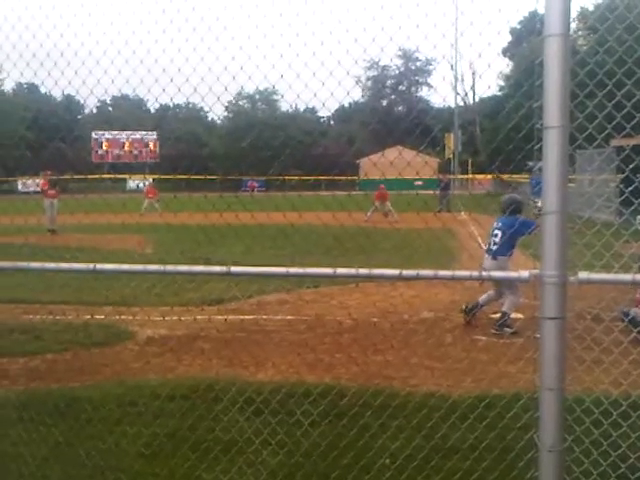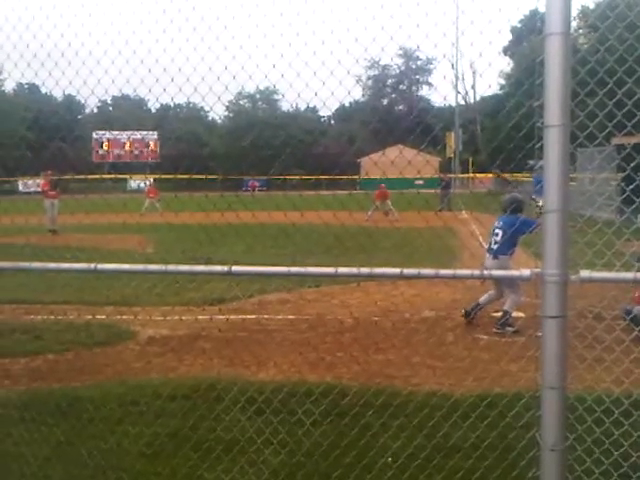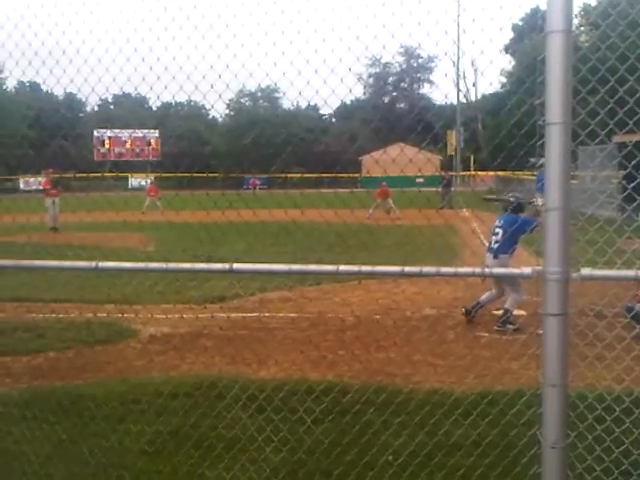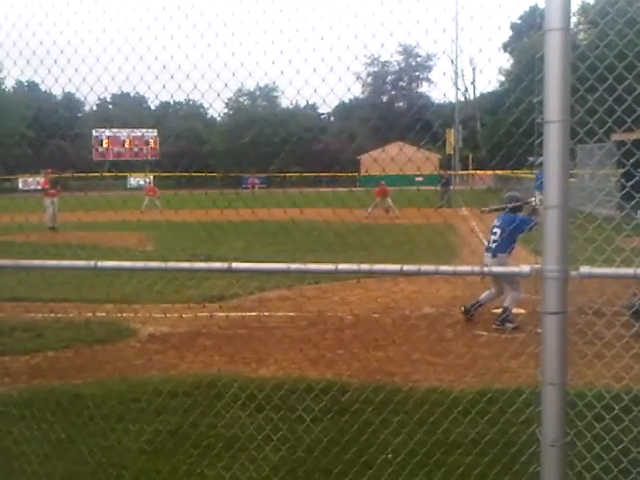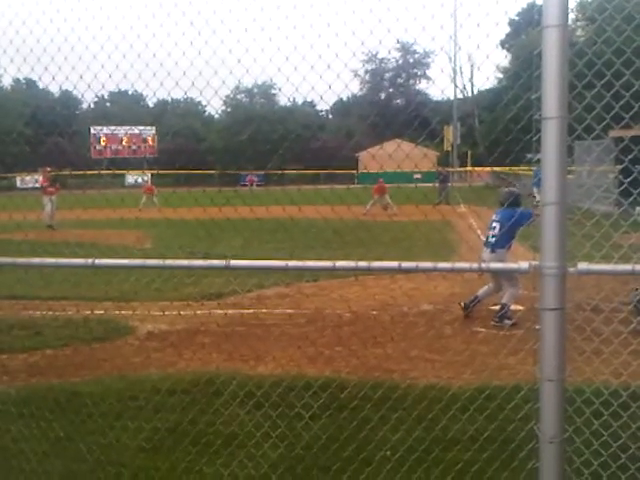
dt=0.2s
person 1, frame 1
left shoulder: (500, 220)
right shoulder: (516, 222)
left elbow: (523, 225)
right elbow: (538, 224)
left hip: (488, 260)
right hip: (499, 262)
left knee: (498, 291)
right knee: (513, 293)
left ankle: (470, 310)
right ankle: (500, 325)
person 1, frame 2
left shoulder: (501, 219)
right shoulder: (517, 221)
left elbow: (526, 224)
right elbow: (539, 223)
left hip: (490, 259)
right hip: (500, 261)
left knee: (498, 291)
right knee: (514, 292)
left ankle: (470, 312)
right ankle: (501, 324)
person 1, frame 3
left shoulder: (502, 218)
right shoulder: (517, 220)
left elbow: (525, 222)
right elbow: (537, 223)
left wrist: (535, 212)
right wrist: (539, 211)
left hip: (491, 258)
right hip: (500, 260)
left knee: (499, 290)
right knee: (515, 290)
left ankle: (471, 310)
right ankle: (502, 322)
person 1, frame 4
left shoulder: (501, 217)
right shoulder: (514, 219)
left elbow: (522, 220)
right elbow: (535, 222)
left wrist: (532, 209)
right wrist: (536, 210)
left hip: (489, 258)
right hip: (498, 259)
left knee: (498, 289)
right knee: (514, 289)
left ankle: (470, 309)
right ankle: (502, 320)
person 1, frame 5
left shoulder: (499, 212)
right shoulder: (514, 214)
left elbow: (521, 216)
right elbow: (535, 214)
left hip: (487, 253)
right hip: (497, 255)
left knee: (497, 284)
right knee: (513, 285)
left ankle: (468, 305)
right ankle: (500, 317)
